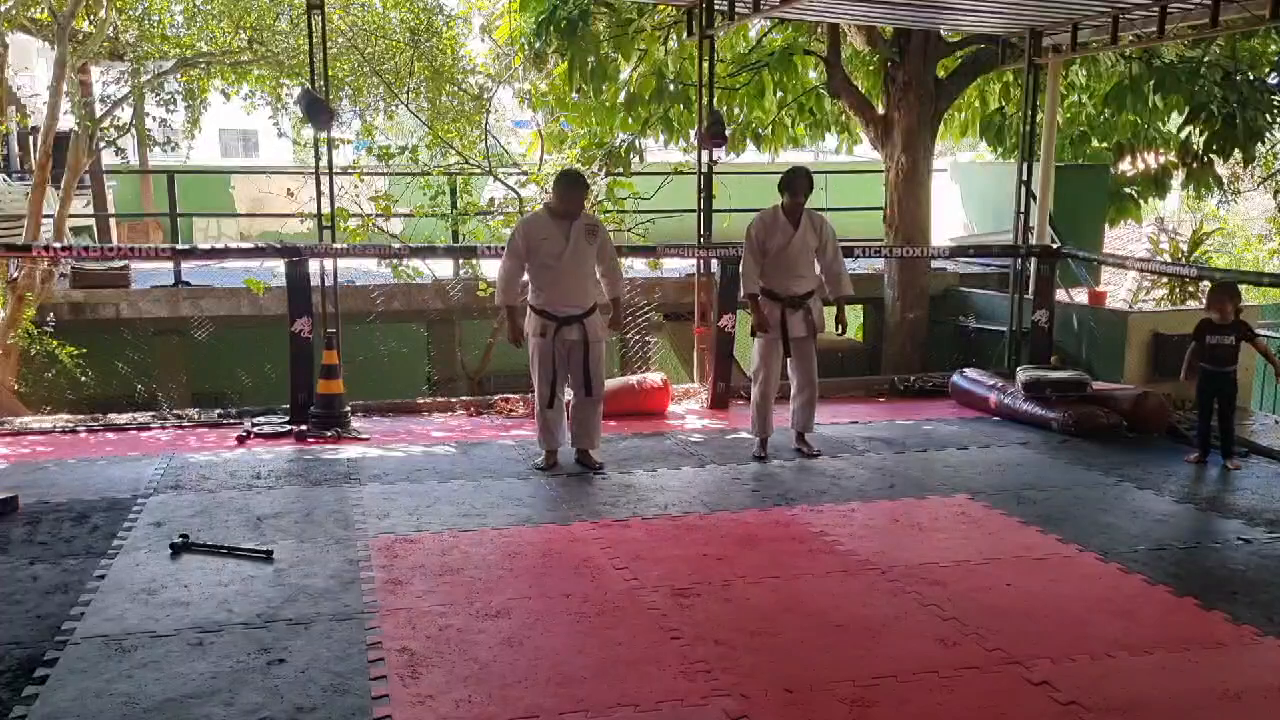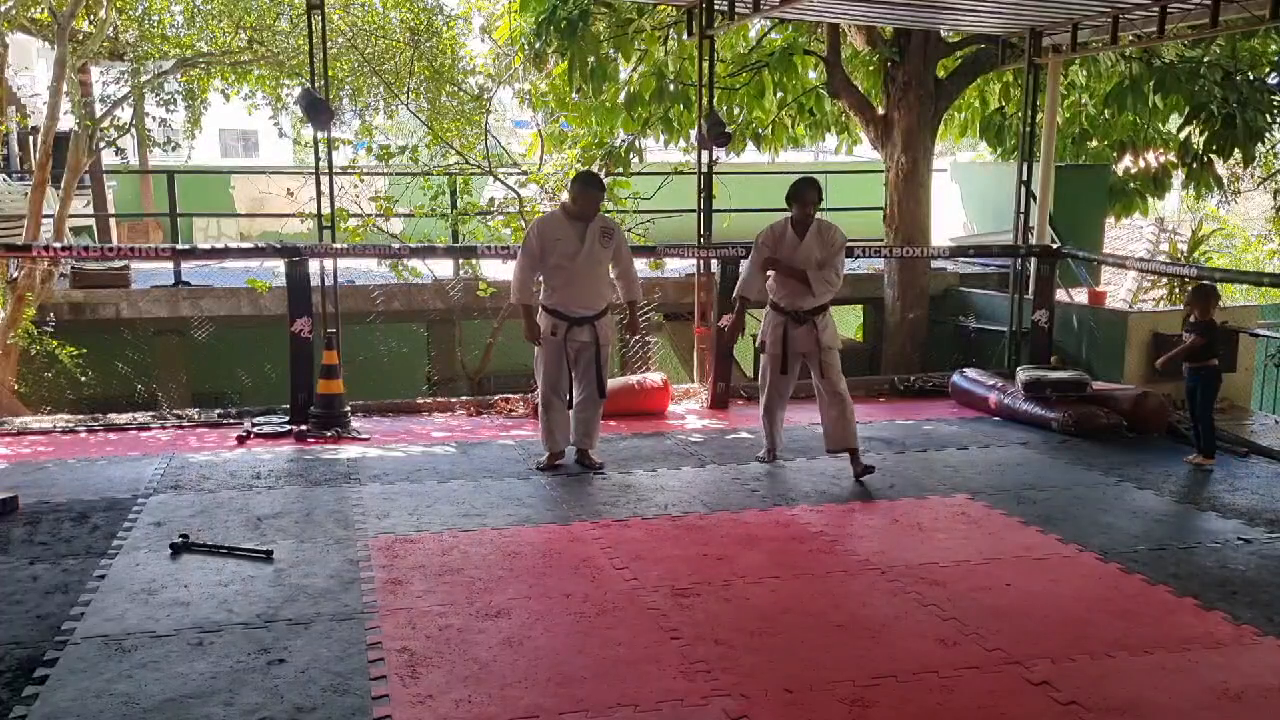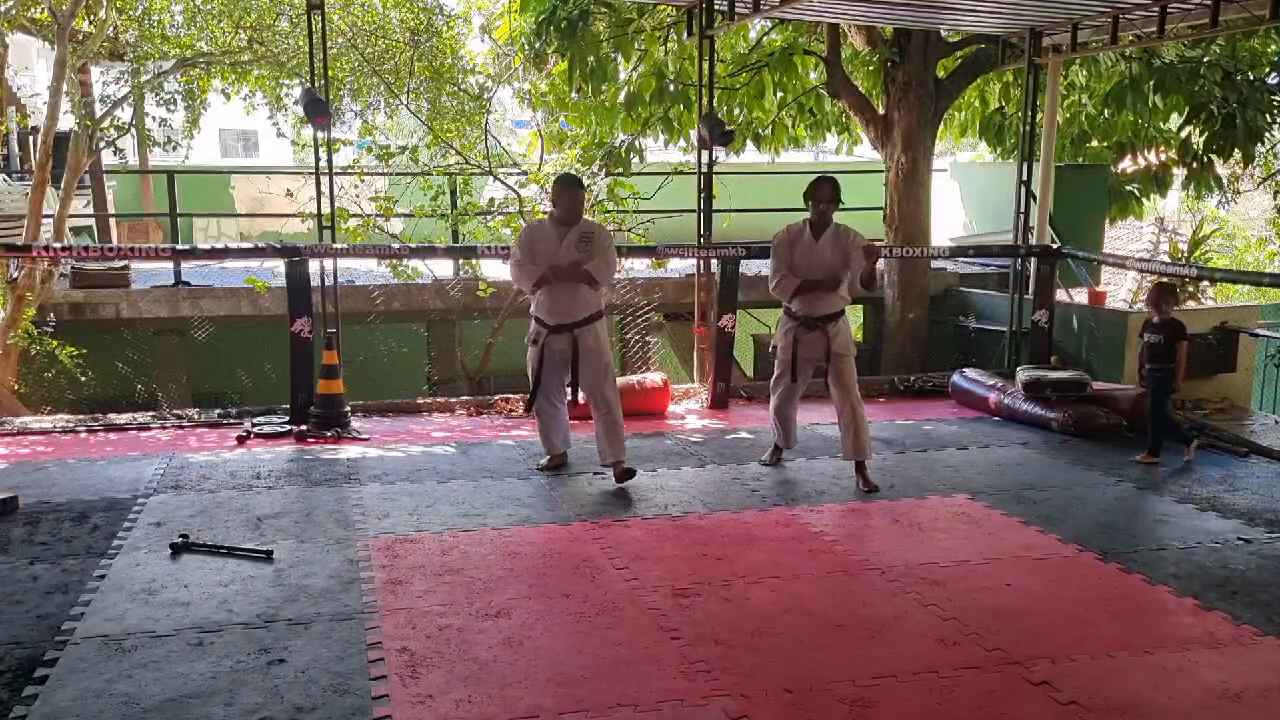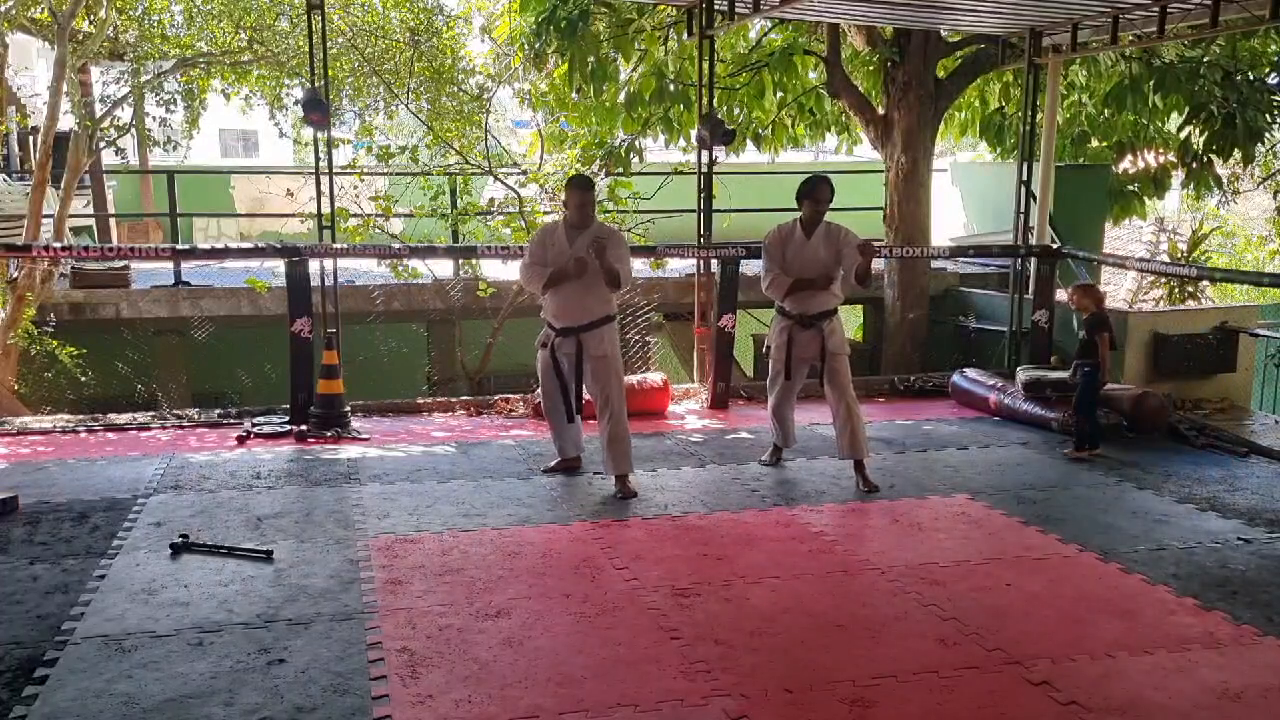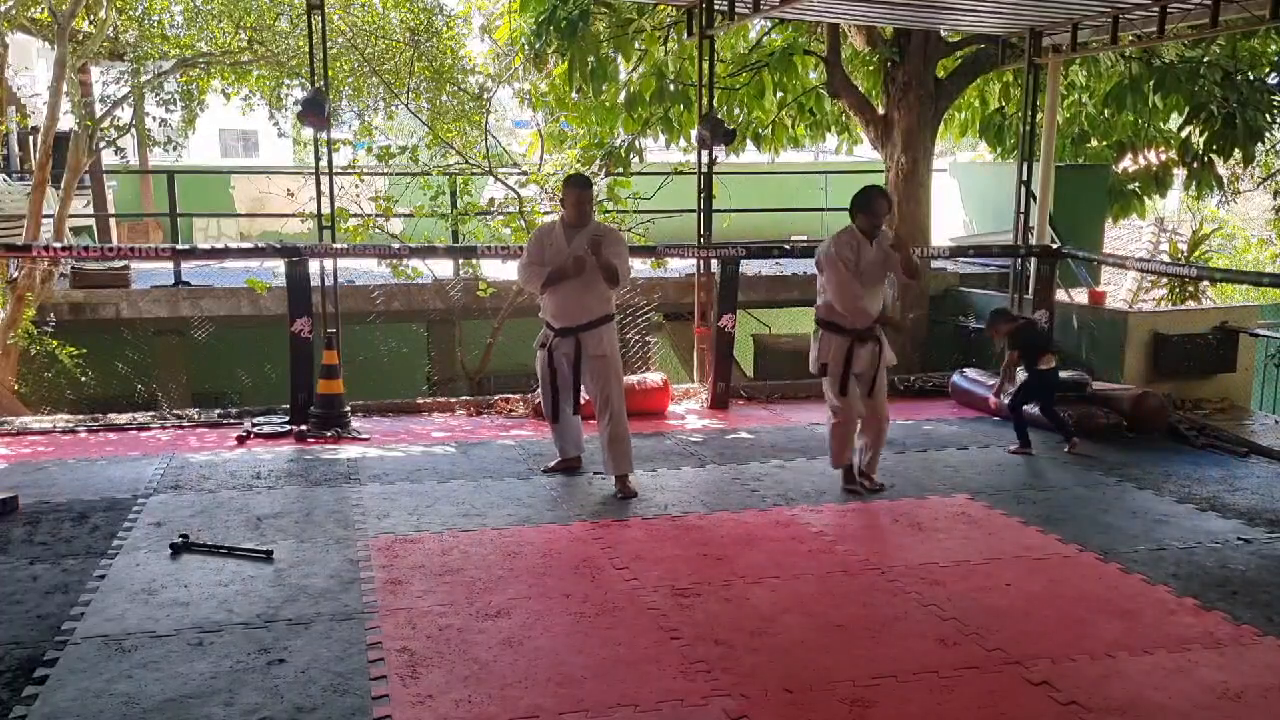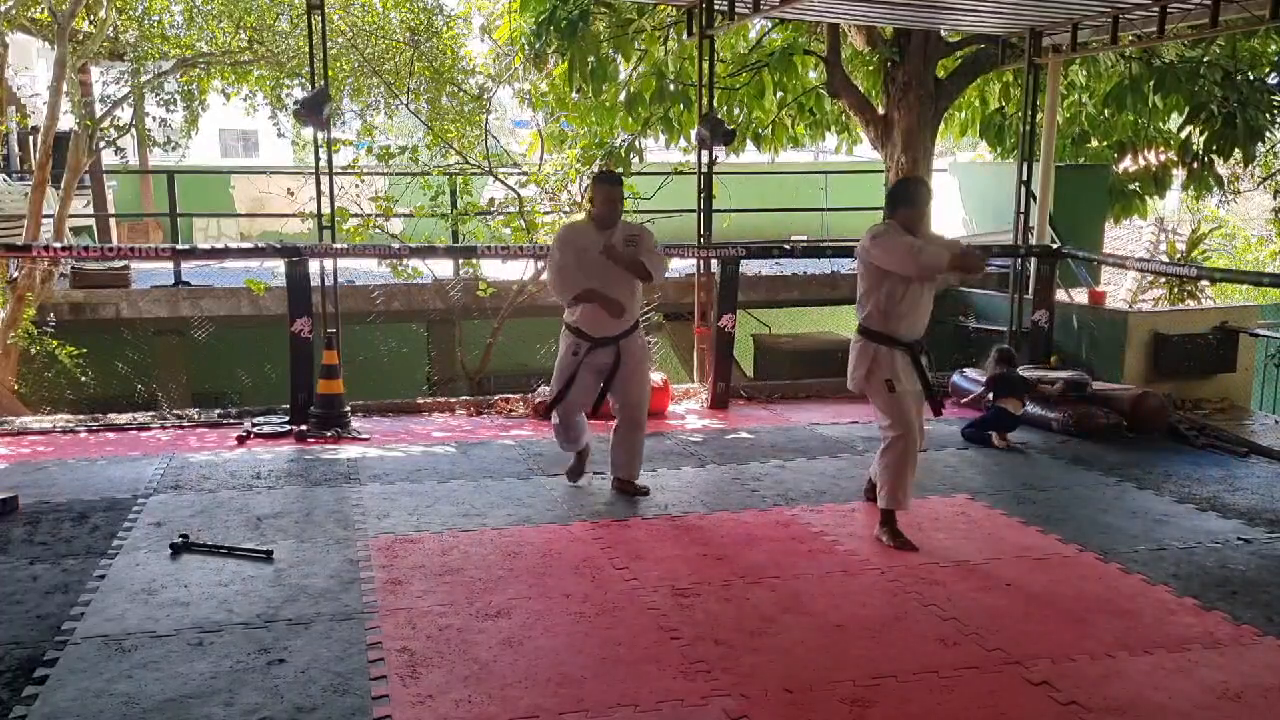
dt=0.7s
person 1, frame 1
left shoulder: (818, 224)
right shoulder: (762, 223)
left elbow: (833, 267)
right elbow: (749, 269)
left wrist: (840, 309)
right wrist: (756, 310)
left hip: (805, 308)
right hip: (771, 307)
left knee: (806, 378)
right knee: (765, 377)
left ankle: (800, 436)
right ankle: (762, 437)
person 1, frame 2
left shoulder: (832, 234)
right shoulder: (770, 235)
left elbow: (830, 280)
right elbow: (752, 274)
left wrist: (787, 269)
right wrist: (738, 313)
left hip: (817, 323)
right hip: (781, 322)
left knee: (835, 391)
right knee: (773, 394)
left ankle: (854, 459)
right ankle: (771, 445)
person 1, frame 3
left shoulder: (849, 238)
right shoulder: (786, 237)
left elbow: (866, 284)
right elbow: (778, 284)
left wrist: (870, 264)
right wrist: (818, 285)
left hip: (833, 328)
right hip: (795, 328)
left knee: (848, 397)
right knee: (783, 395)
left ankle: (860, 469)
right ankle: (780, 444)
person 1, frame 4
left shoulder: (840, 236)
right shoulder: (778, 237)
left elbow: (859, 278)
right elbow: (771, 283)
left wrist: (866, 261)
right wrist: (811, 283)
left hip: (826, 327)
right hip: (788, 326)
left knee: (843, 396)
right knee: (780, 394)
left ankle: (860, 468)
right ankle: (779, 444)
person 1, frame 5
left shoulder: (884, 241)
right shoulder: (836, 247)
left elbow: (910, 274)
right elbow: (847, 299)
left wrist: (904, 254)
right wrist: (886, 319)
left hip: (870, 340)
right hip: (836, 339)
left knee: (877, 413)
right knee: (845, 410)
left ankle: (865, 470)
right ankle: (847, 472)
person 1, frame 6
left shoulder: (923, 238)
right shoulder: (879, 238)
left elbow: (970, 258)
right elbow: (917, 259)
left wrist: (964, 260)
right wrist: (959, 259)
left hip: (908, 353)
right hip: (880, 353)
left knee: (911, 431)
right knee: (902, 432)
left ankle: (875, 487)
right ankle: (887, 523)
person 2, frame 1
left shoulder: (594, 226)
right shoulder: (528, 227)
left elbow: (610, 268)
right elbow: (509, 275)
left wrist: (617, 309)
right wrist: (512, 320)
left hip: (587, 322)
right hip: (546, 323)
left knee: (591, 390)
right knee: (547, 391)
left ankle: (584, 448)
right ankle: (550, 450)
person 2, frame 2
left shoulder: (610, 229)
right shoulder: (543, 227)
left elbow: (625, 272)
right elbow: (524, 274)
left wrist: (633, 313)
right wrist: (529, 319)
left hip: (596, 324)
right hip: (555, 324)
left knee: (592, 392)
right knee: (553, 390)
left ankle: (584, 448)
right ankle: (555, 449)
person 2, frame 3
left shoulder: (596, 233)
right shoulder: (532, 232)
left elbow: (605, 270)
right elbow: (519, 272)
left wrist: (564, 272)
right wrist: (561, 273)
left hip: (588, 330)
right hip: (546, 331)
left knee: (603, 396)
right knee: (545, 396)
left ankle: (616, 462)
right ankle: (557, 452)
person 2, frame 4
left shoulder: (610, 237)
right shoulder: (545, 235)
left elbow: (620, 281)
right elbow: (529, 276)
left wrist: (604, 262)
right wrist: (567, 272)
left hip: (598, 334)
right hip: (557, 334)
left knee: (610, 403)
right knee: (555, 401)
left ankle: (621, 475)
right ankle: (570, 456)
person 2, frame 5
left shoulder: (609, 235)
right shoulder: (543, 235)
left elbow: (618, 278)
right elbow: (527, 276)
left wrist: (600, 258)
right wrist: (565, 270)
left hip: (596, 334)
right hip: (555, 334)
left knee: (610, 403)
right knee: (556, 401)
left ankle: (621, 475)
right ankle: (570, 455)
person 2, frame 6
left shoulder: (637, 234)
right shoulder: (569, 236)
left elbow: (655, 270)
right elbow: (561, 284)
left wrist: (621, 258)
right wrist: (601, 301)
left hip: (626, 341)
right hip: (580, 341)
left knee: (633, 412)
right knee: (566, 405)
left ankle: (624, 475)
right ankle: (579, 448)
